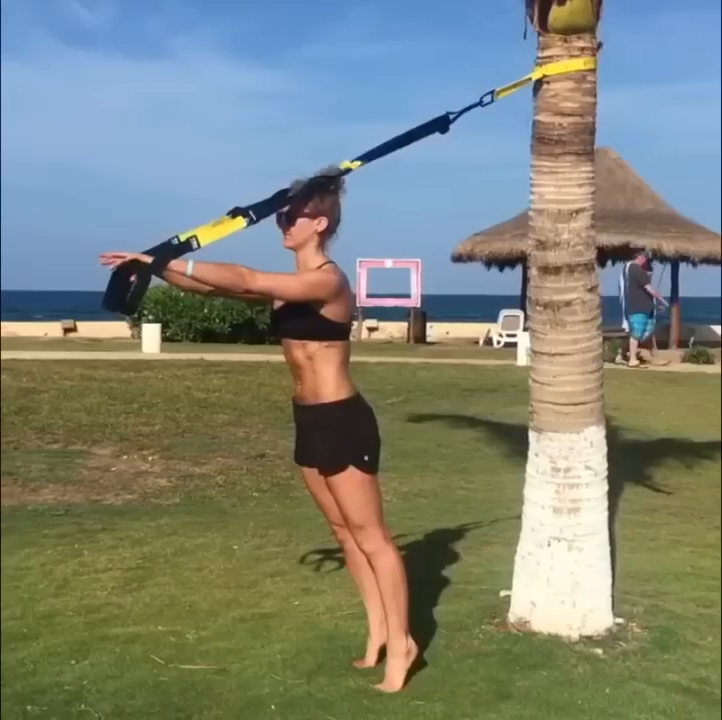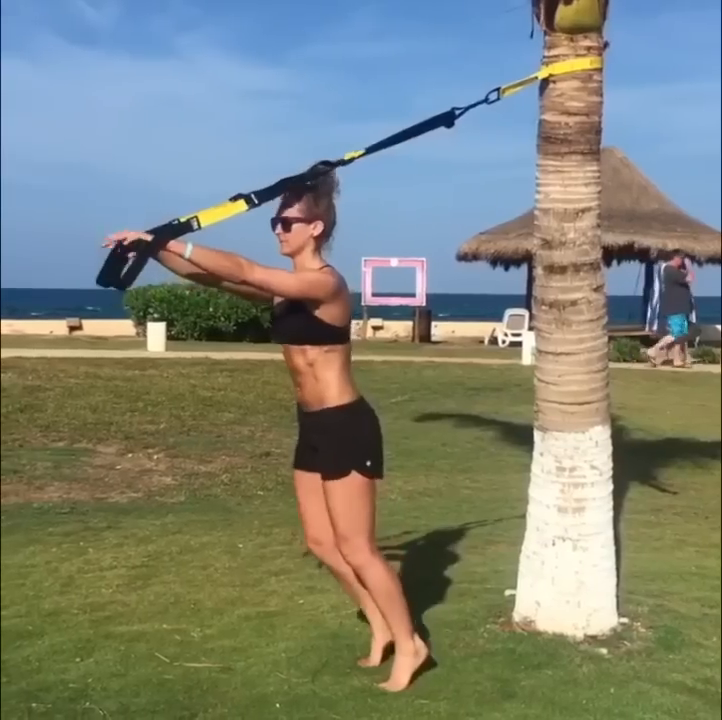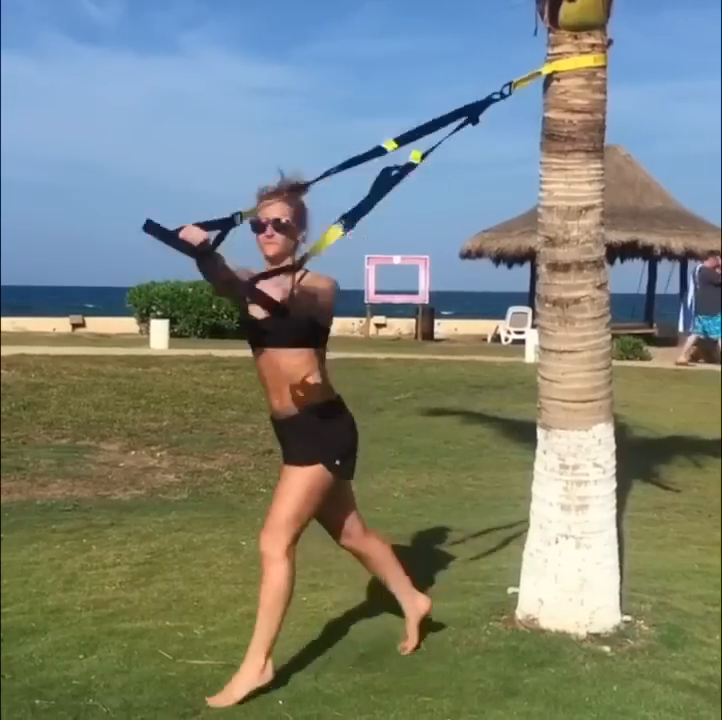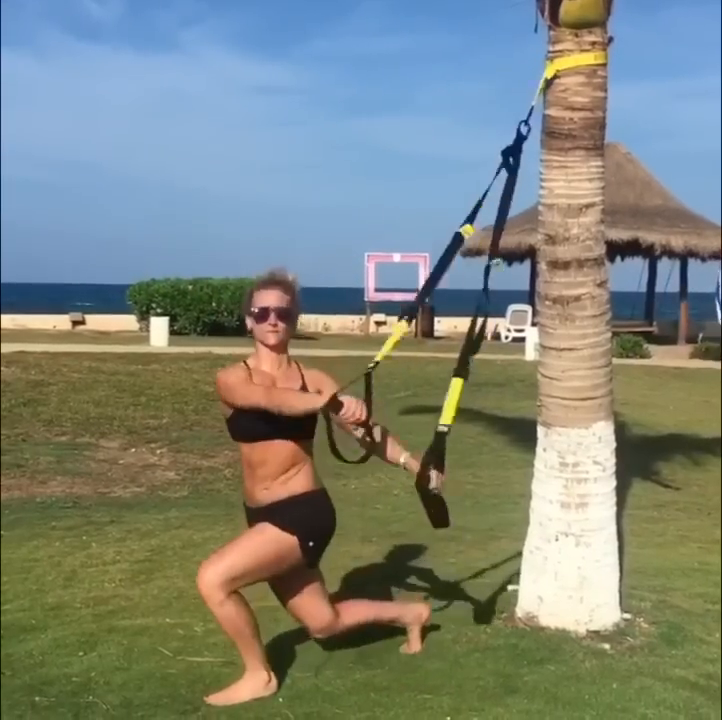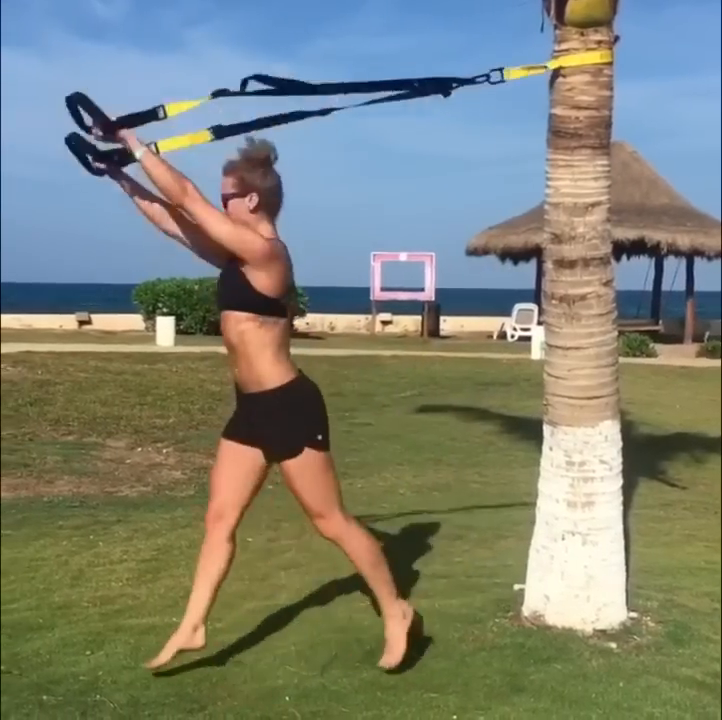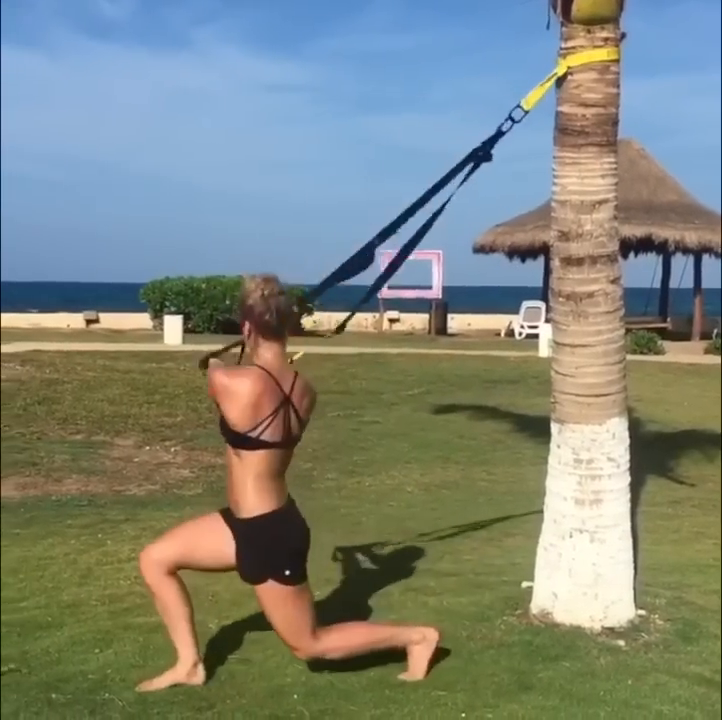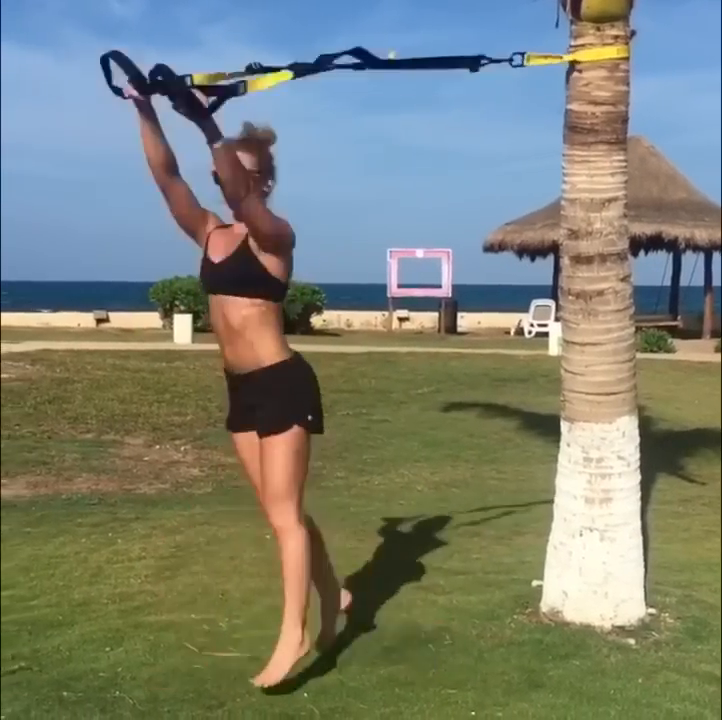
dt=0.4s
person 1, frame 1
left shoulder: (328, 281)
right shoulder: (288, 286)
left elbow: (246, 280)
right elbow: (217, 287)
left wrist: (166, 259)
right wrist: (157, 266)
left hip: (342, 422)
right hip: (310, 422)
left knee: (371, 536)
right knee: (346, 533)
left ankle: (401, 644)
right ankle: (379, 630)
person 1, frame 2
left shoulder: (325, 284)
right shoulder: (282, 288)
left elbow: (241, 270)
right elbow: (214, 277)
left wrist: (163, 238)
right wrist: (153, 249)
left hip: (346, 427)
right hip: (313, 428)
left knee: (356, 548)
right knee: (322, 541)
left ankle: (409, 644)
right ankle: (382, 628)
person 1, frame 3
left shoulder: (318, 287)
right shoulder: (250, 286)
left elbow: (306, 301)
right elbow: (221, 279)
left wrist: (283, 286)
right wrist: (201, 245)
left hip: (323, 429)
right hip: (293, 432)
left knee: (274, 542)
right knee: (351, 534)
left ankle: (257, 663)
right ankle: (412, 602)
person 1, frame 4
left shoulder: (314, 379)
right shoulder: (231, 380)
left elbow: (360, 422)
right elbow: (270, 399)
left wrist: (409, 460)
right wrist: (329, 401)
left hip: (305, 512)
right hip: (263, 518)
left knee: (213, 579)
right knee: (324, 623)
left ankle: (258, 676)
right ankle: (410, 612)
person 1, frame 5
left shoulder: (263, 250)
right shoulder: (236, 255)
left elbow: (186, 197)
right elbow: (176, 219)
left wrist: (138, 147)
right wrist: (122, 177)
left hip: (289, 405)
right hip: (250, 408)
left knee: (331, 521)
right knee: (219, 520)
left ankle: (395, 611)
right ankle: (191, 628)
person 1, frame 6
left shoulder: (235, 383)
right shoulder: (303, 388)
left elbow: (214, 372)
left wrist: (215, 363)
left hip: (267, 533)
right hip: (259, 521)
left knee: (308, 644)
right knee: (154, 561)
left ankle: (418, 637)
right ankle: (188, 664)
person 1, frame 7
left shoulder: (273, 235)
right shoulder: (211, 234)
left elbow: (241, 192)
right elbow: (168, 178)
left wrist: (209, 126)
right wrist: (144, 113)
left hip: (283, 386)
right hip: (243, 389)
left knee: (283, 510)
right knee: (281, 510)
left ankle: (294, 633)
right ankle: (331, 596)
